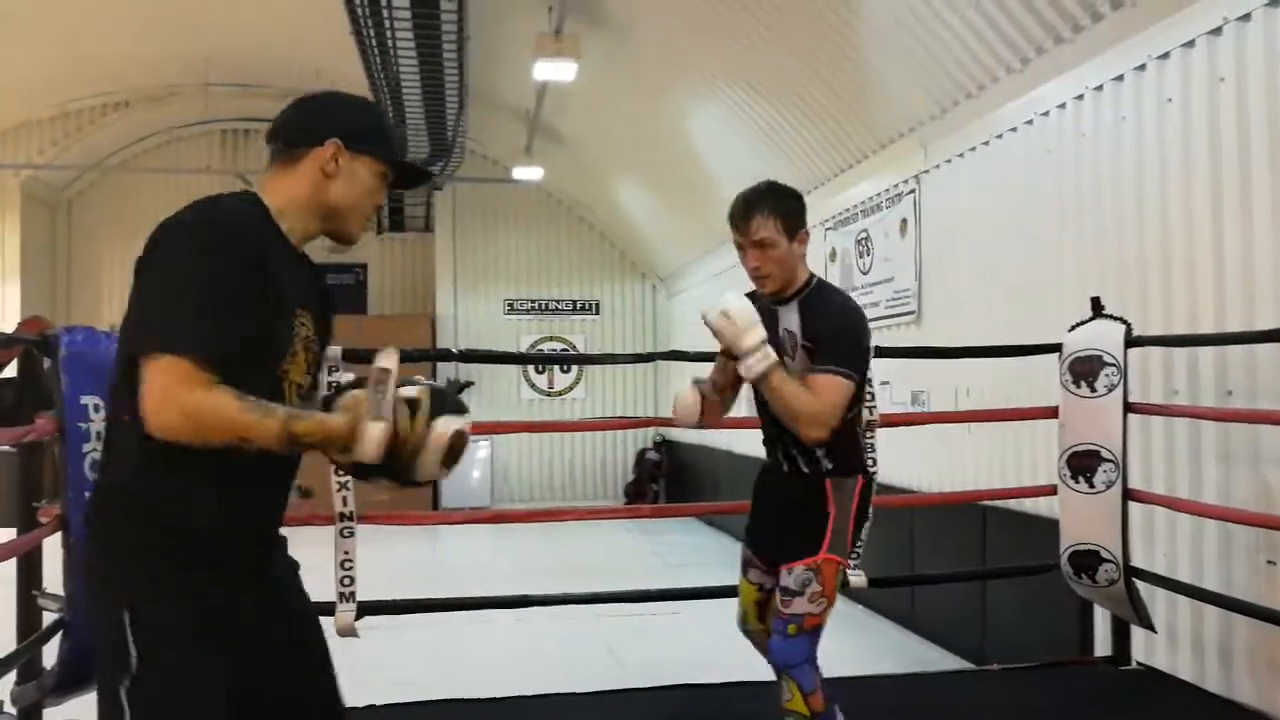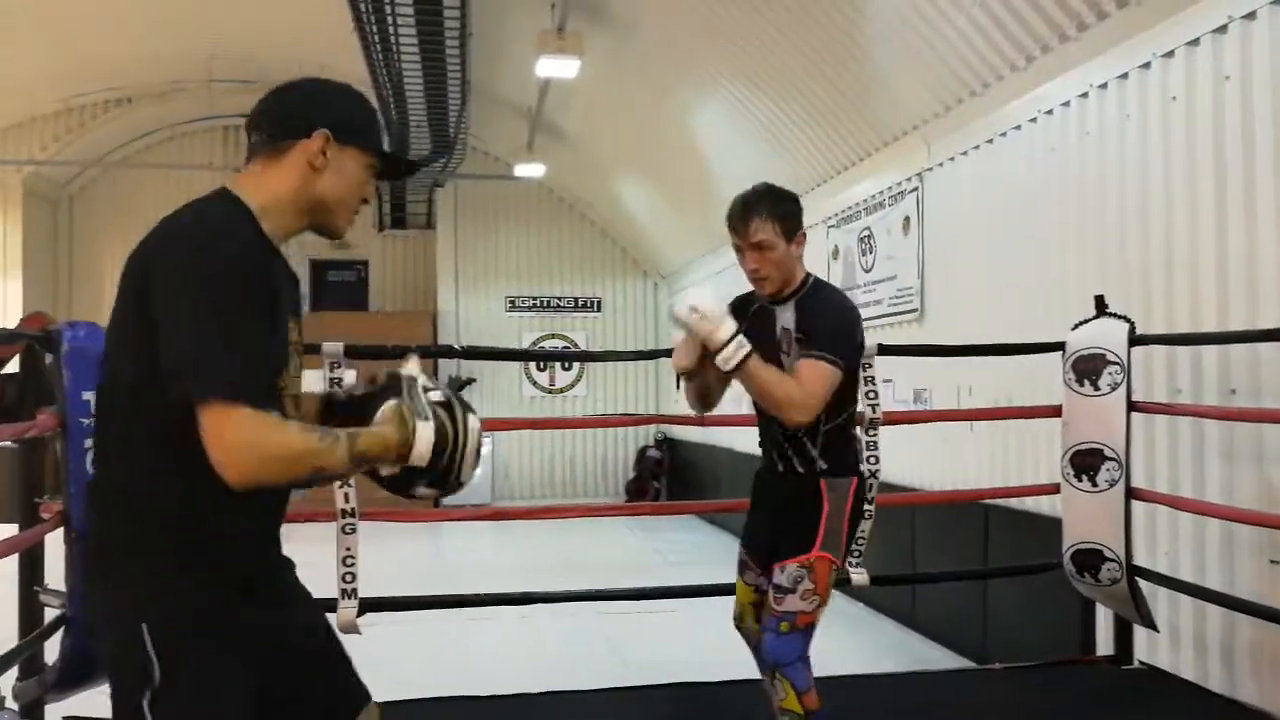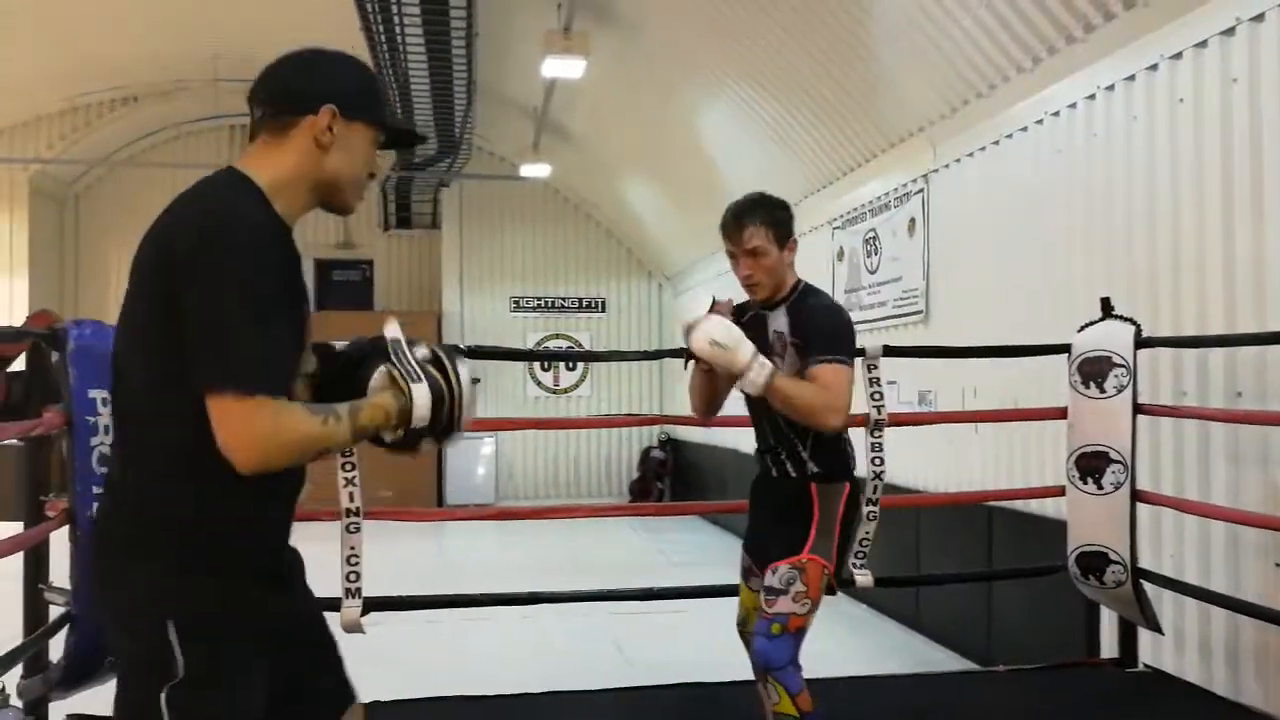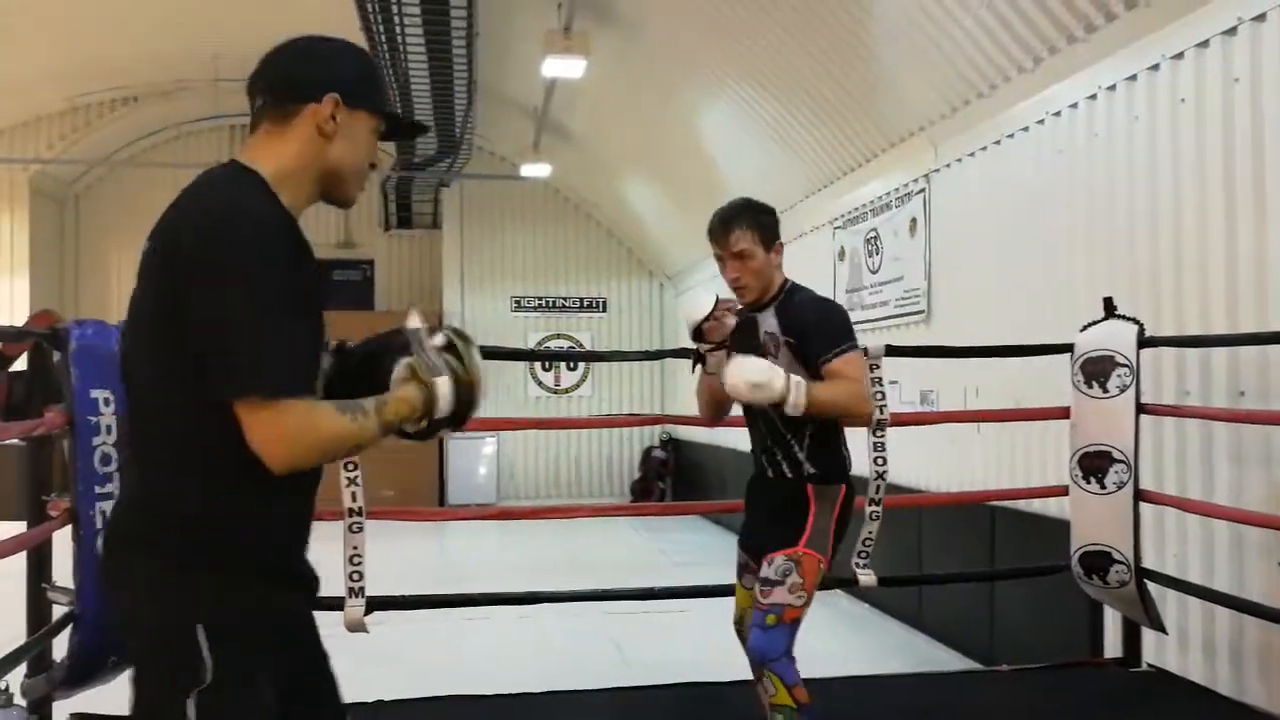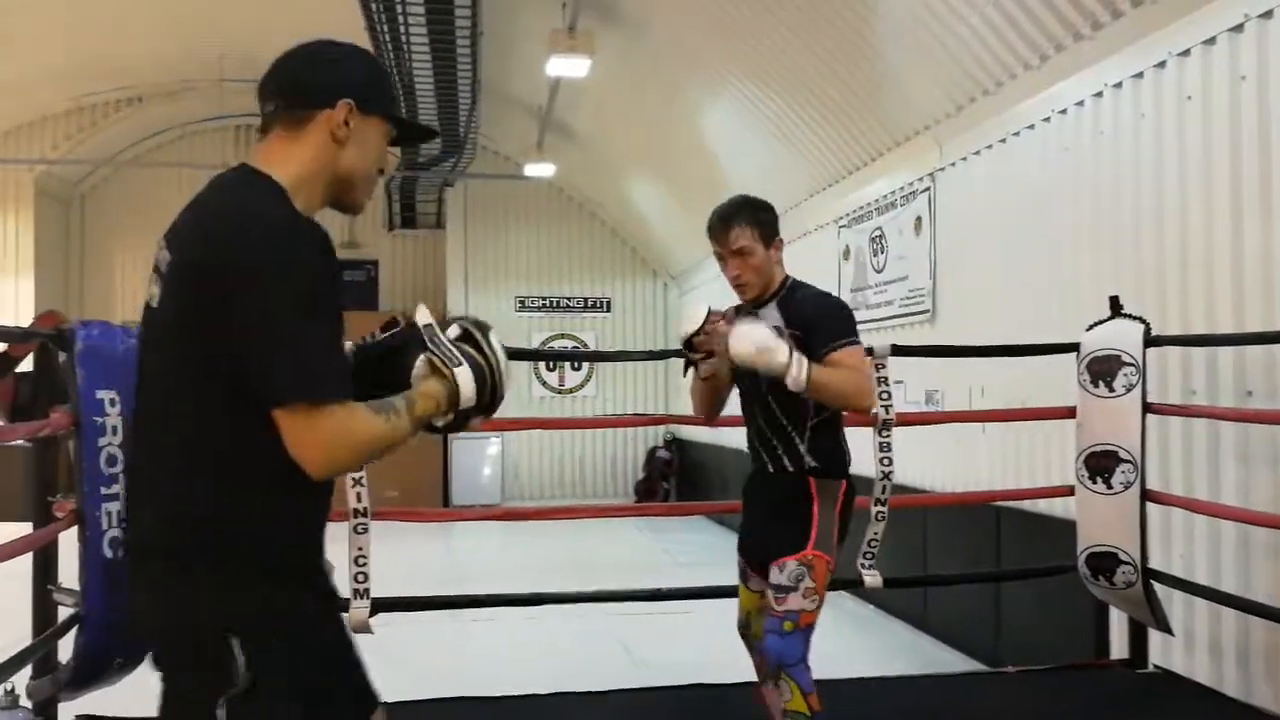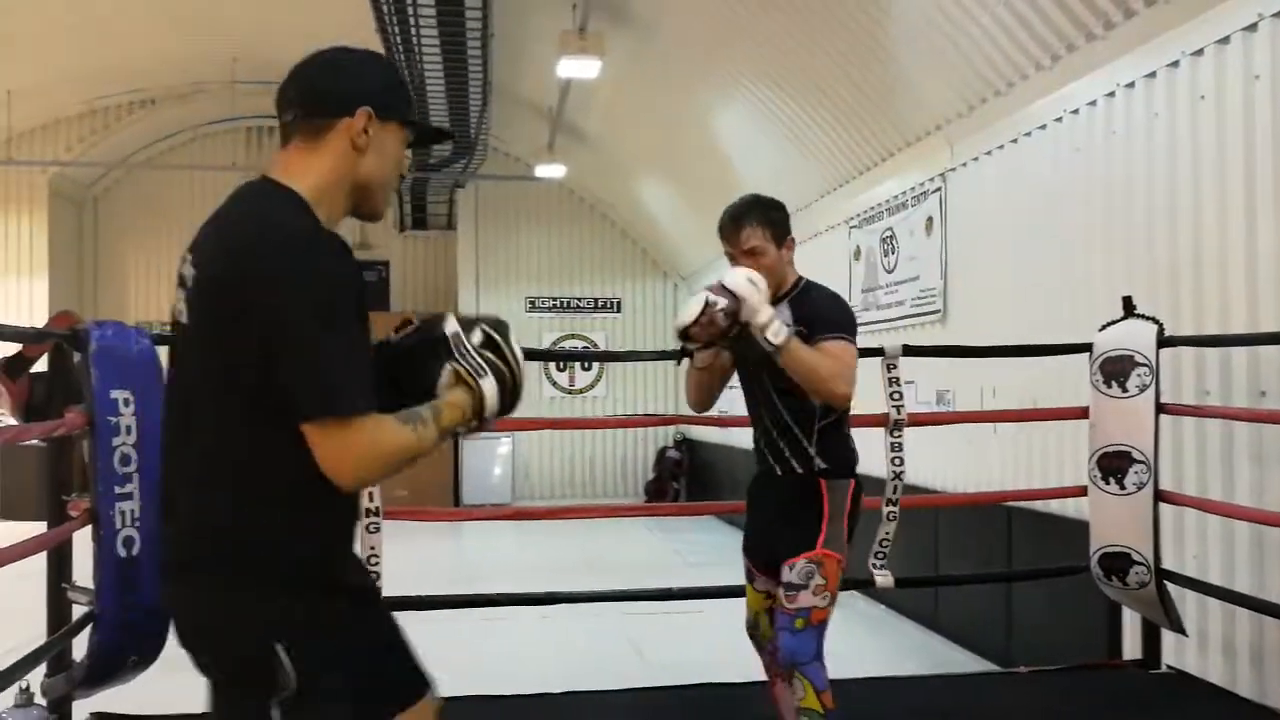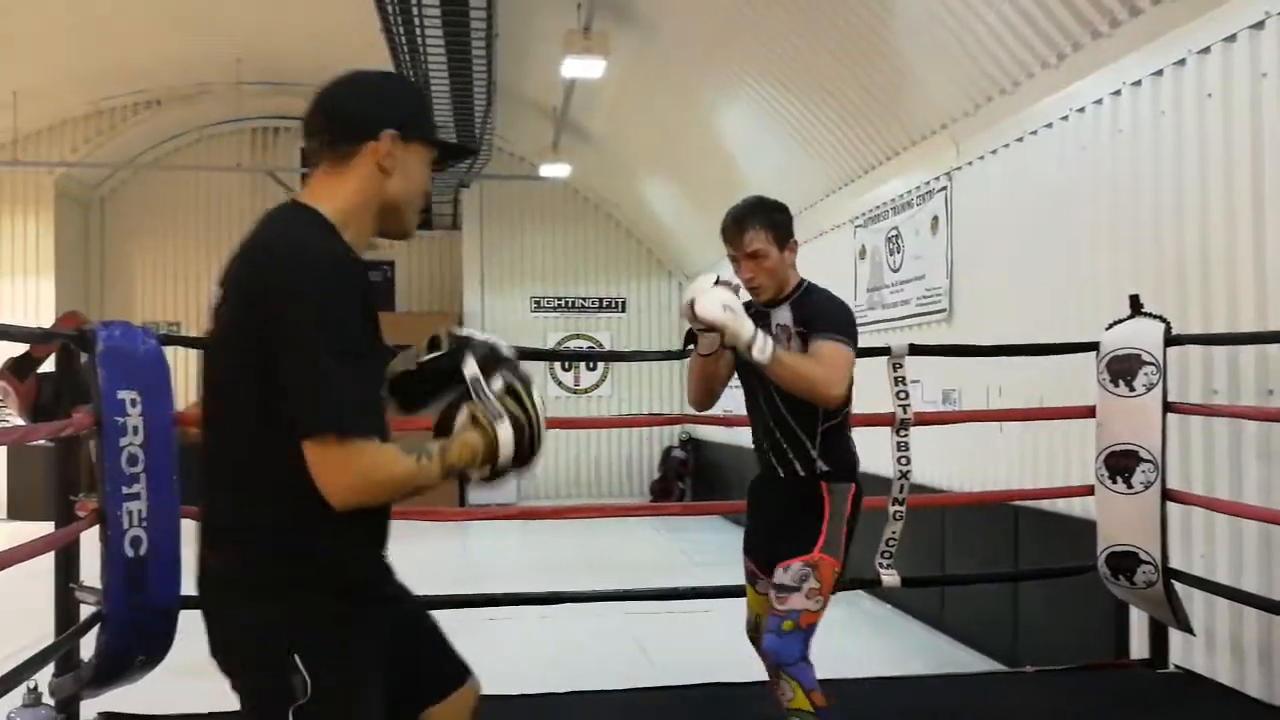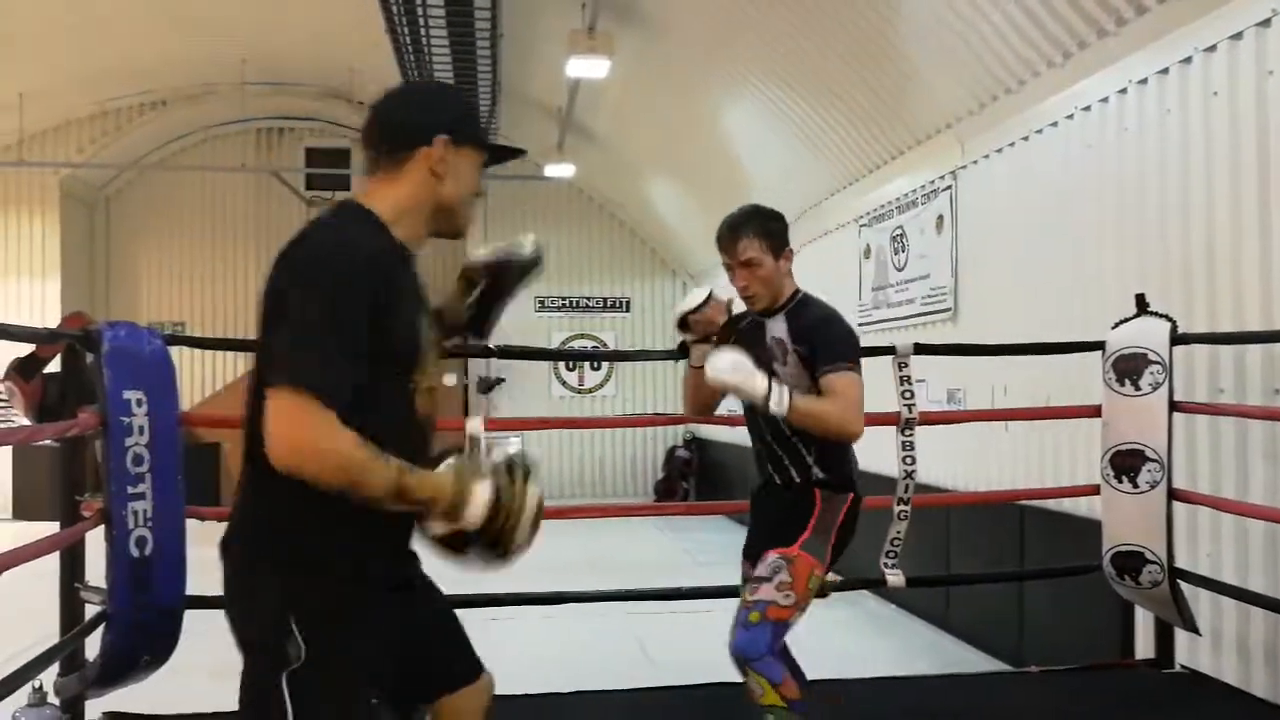
dt=0.1s
person 1, frame 1
left shoulder: (304, 283)
right shoulder: (215, 237)
right elbow: (172, 404)
left wrist: (353, 422)
right wrist: (340, 428)
left hip: (250, 561)
right hip: (158, 573)
person 1, frame 2
left shoulder: (259, 263)
right shoulder: (210, 247)
right elbow: (243, 448)
left wrist: (350, 412)
right wrist: (393, 441)
left hip: (250, 570)
right hip: (165, 587)
person 1, frame 3
left shoulder: (236, 225)
right shoulder: (234, 231)
right elbow: (253, 436)
left wrist: (337, 378)
right wrist: (385, 409)
left hip: (246, 567)
right hip: (184, 578)
person 1, frame 4
left shoulder: (237, 216)
right shoulder: (244, 227)
right elbow: (282, 435)
right wrist: (411, 399)
left hip: (254, 568)
right hip: (196, 582)
person 1, frame 5
left shoulder: (233, 216)
right shoulder: (275, 237)
right elbow: (323, 444)
left wrist: (371, 372)
right wrist: (437, 393)
left hip: (264, 569)
right hip: (220, 582)
person 1, frame 6
left shoulder: (256, 227)
right shoulder: (296, 249)
right elbow: (351, 455)
left wrist: (390, 377)
right wrist: (463, 401)
left hip: (299, 573)
right hip: (258, 591)
person 1, frame 7
left shoulder: (307, 253)
right shoulder: (307, 269)
right elbow: (349, 475)
right wrist: (475, 442)
left hip: (345, 577)
right hip: (288, 599)
person 1, frame 8
left shoulder: (386, 262)
right shoulder: (343, 258)
right elbow: (299, 439)
left wrist: (454, 321)
right wrist: (449, 492)
left hip: (368, 567)
right hip: (303, 584)
person 2, frame 1
left shoulder: (836, 314)
right shoulder: (752, 309)
left elbow: (814, 424)
right elbow: (723, 400)
left wrist: (754, 351)
right wrist: (702, 398)
left hip: (830, 492)
right hip: (778, 484)
left knee: (790, 647)
right knee: (756, 622)
person 2, frame 2
left shoulder: (832, 312)
right shoulder: (747, 311)
left elbow: (798, 408)
right elbow: (706, 399)
left wrist: (729, 344)
right wrist: (695, 360)
left hip: (824, 493)
right hip: (775, 484)
left knee: (784, 646)
right knee: (752, 621)
person 2, frame 3
left shoulder: (822, 315)
right shoulder: (744, 316)
left elbow: (831, 413)
right elbow: (704, 409)
left wrist: (748, 366)
right wrist: (708, 351)
left hip: (817, 494)
right hip: (772, 489)
left knee: (772, 646)
right knee: (755, 632)
person 2, frame 4
left shoulder: (815, 313)
right shoulder: (740, 320)
left elbow: (859, 400)
right elbow: (712, 413)
left wrist: (782, 389)
right wrist: (716, 350)
left hip: (814, 495)
right hip: (767, 490)
left knee: (768, 640)
right knee: (750, 628)
person 2, frame 5
left shoulder: (819, 309)
right shoulder: (739, 317)
left elbow: (862, 394)
right elbow: (707, 409)
left wrist: (785, 362)
right wrist: (706, 355)
left hip: (815, 489)
right hip: (765, 489)
left knee: (787, 643)
right knee: (756, 630)
person 2, frame 6
left shoulder: (823, 307)
right shoulder: (737, 313)
left elbow: (837, 387)
right elbow: (700, 401)
left wrist: (767, 325)
right wrist: (703, 343)
left hip: (820, 491)
right hip: (770, 488)
left knee: (796, 645)
right knee: (764, 632)
person 2, frame 7
left shoulder: (825, 310)
right shoulder: (746, 316)
left elbow: (829, 389)
right elbow: (700, 397)
left wrist: (747, 336)
right wrist: (711, 332)
left hip: (823, 493)
right hip: (772, 491)
left knee: (783, 645)
right knee: (767, 638)
person 2, frame 8
left shoulder: (822, 323)
right shoulder: (744, 328)
left elbow: (848, 421)
right elbow: (696, 408)
left wrist: (763, 391)
right wrist: (703, 341)
left hip: (821, 501)
right hip: (774, 498)
left knee: (753, 644)
right knee: (759, 638)
